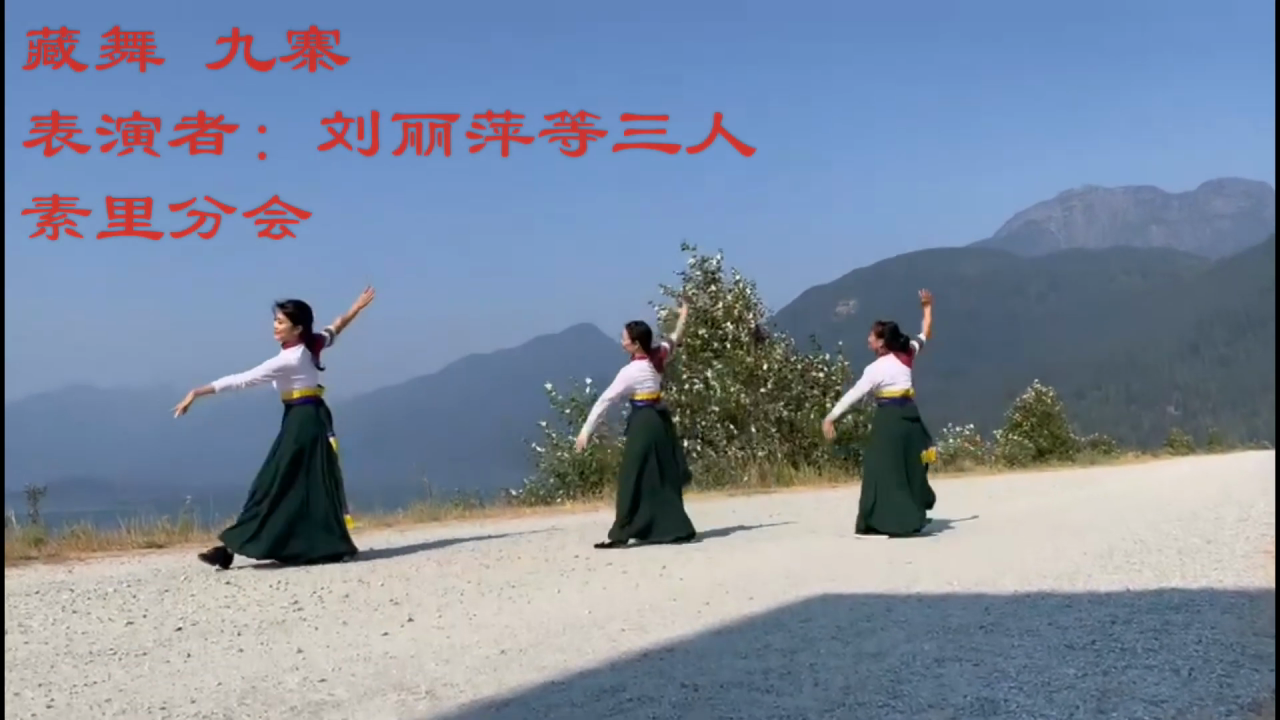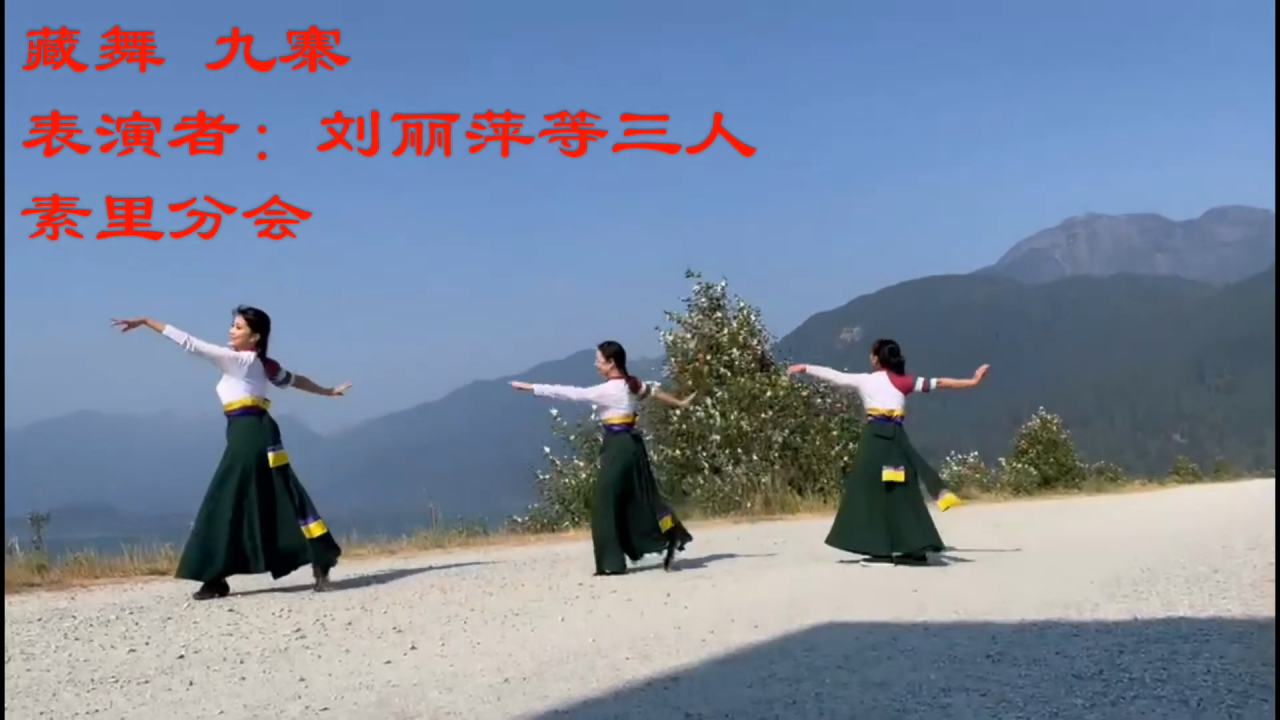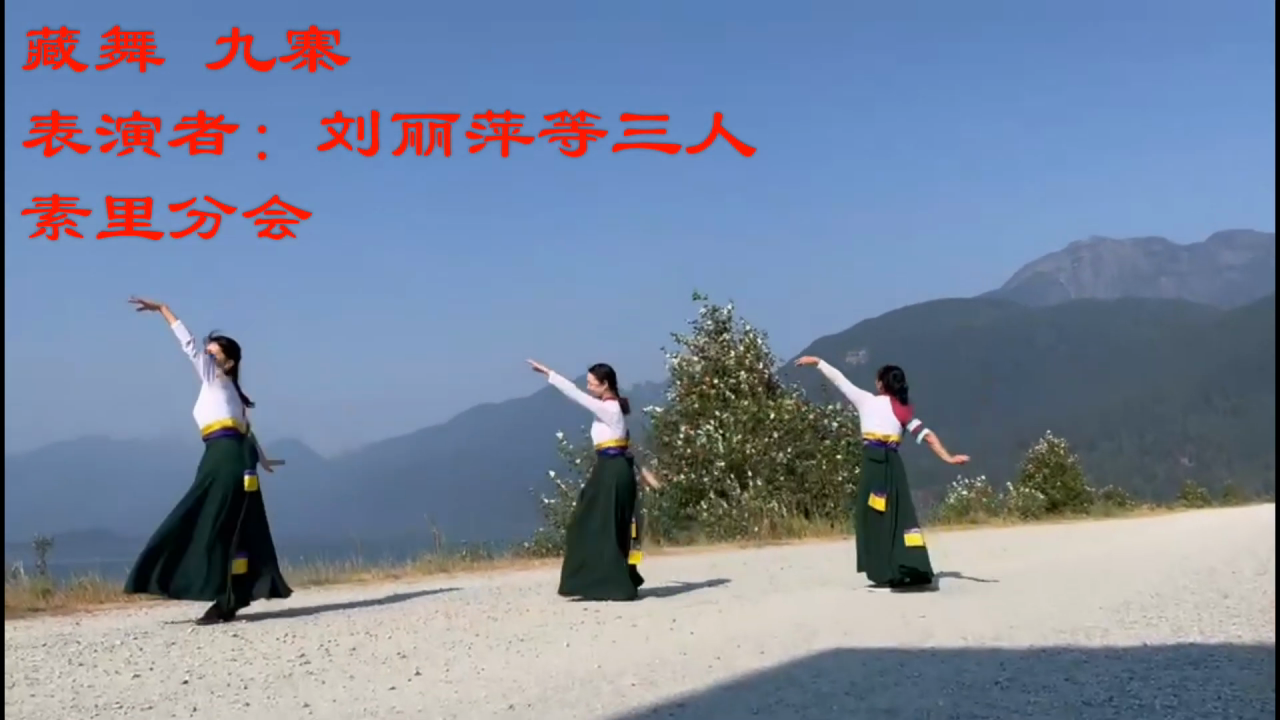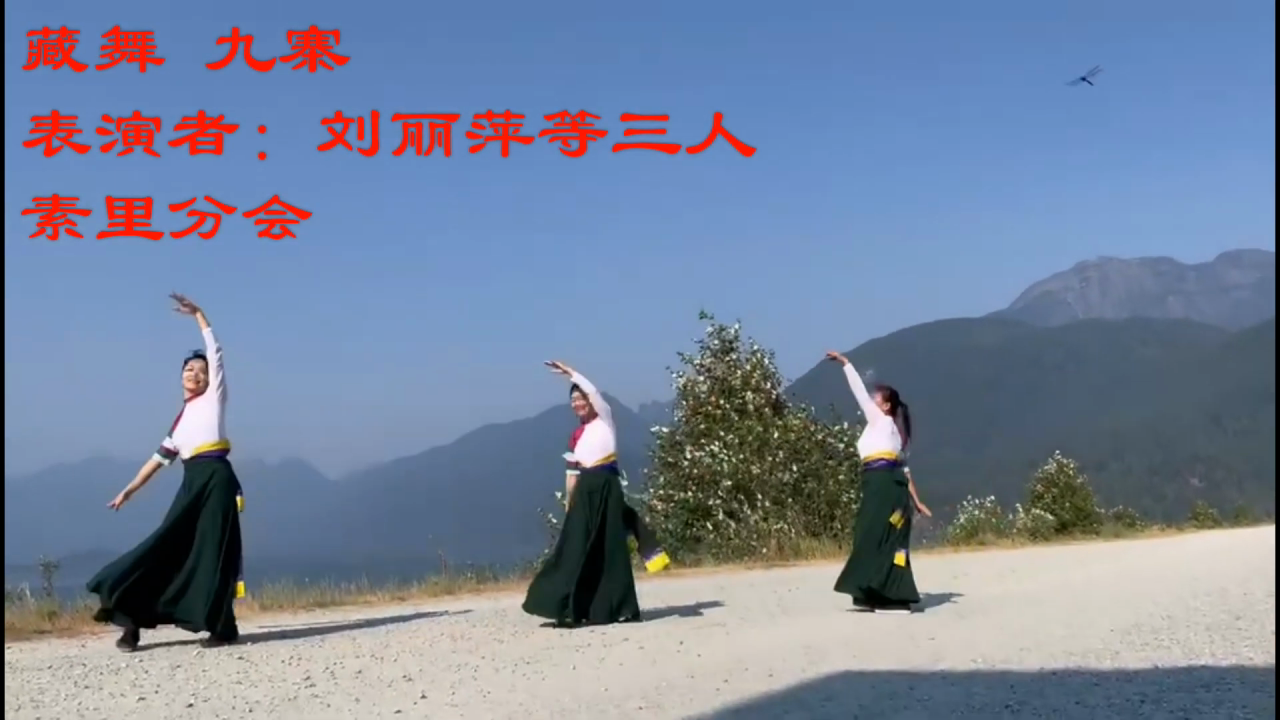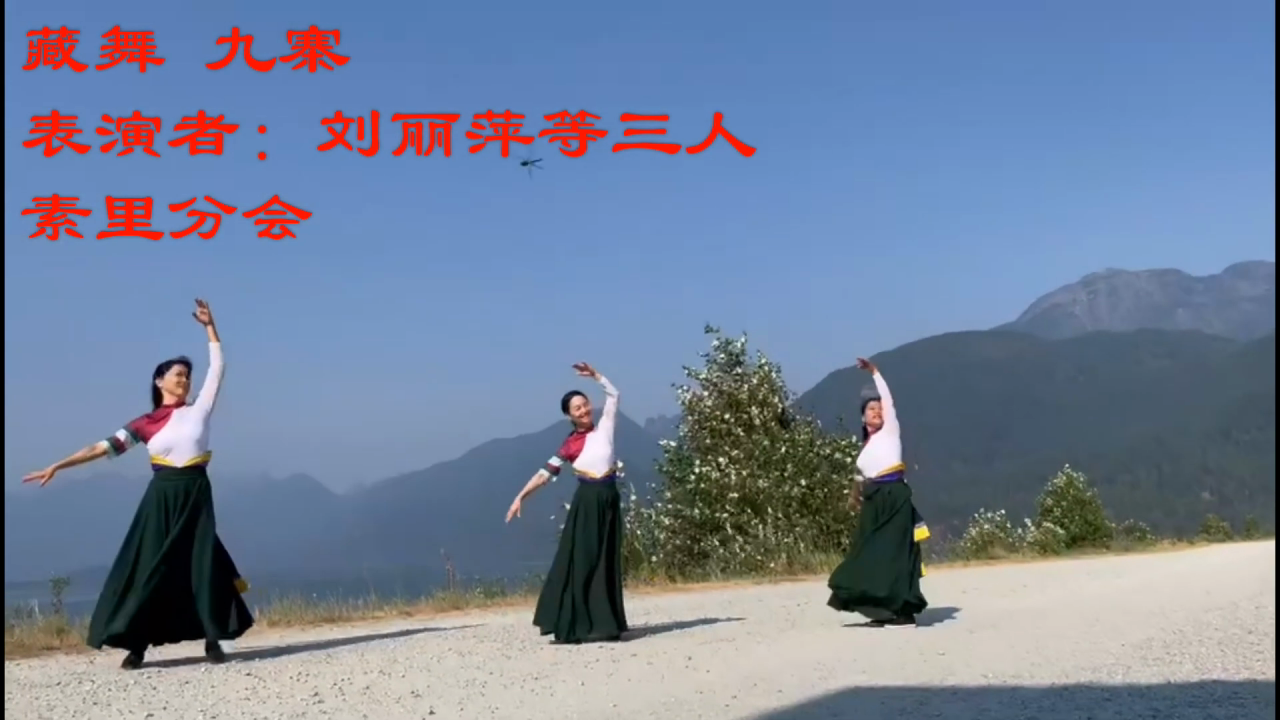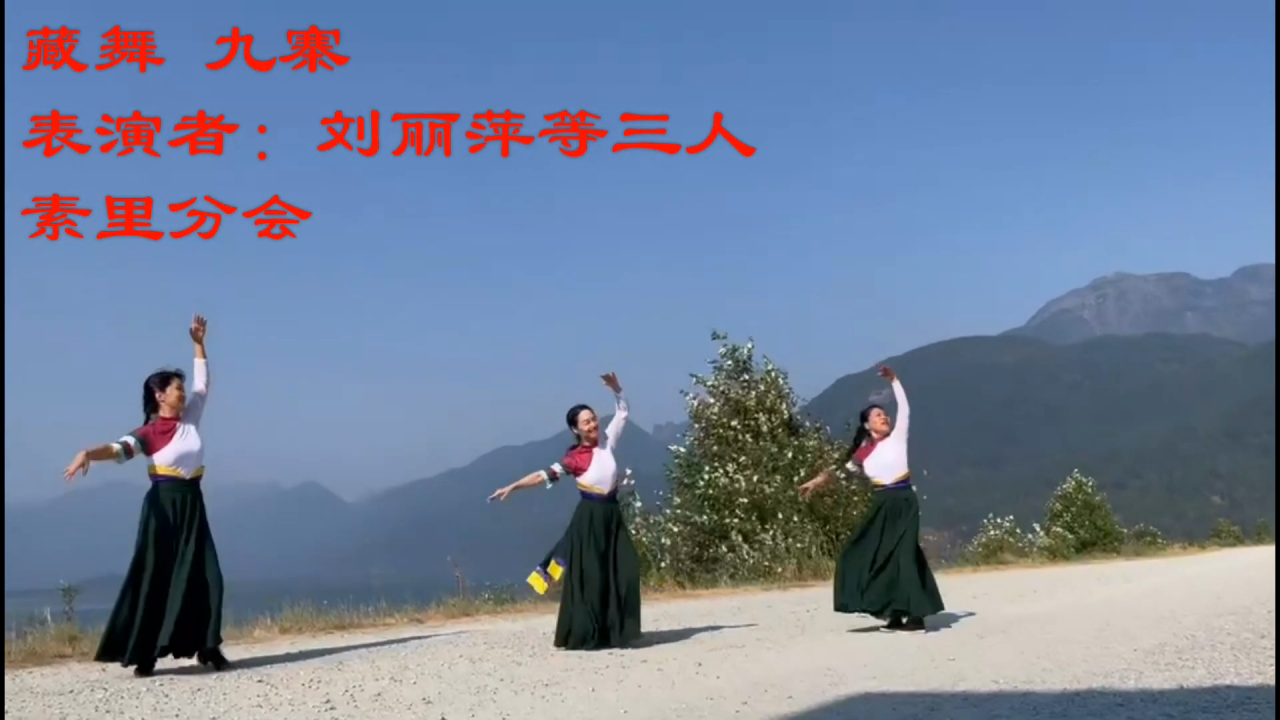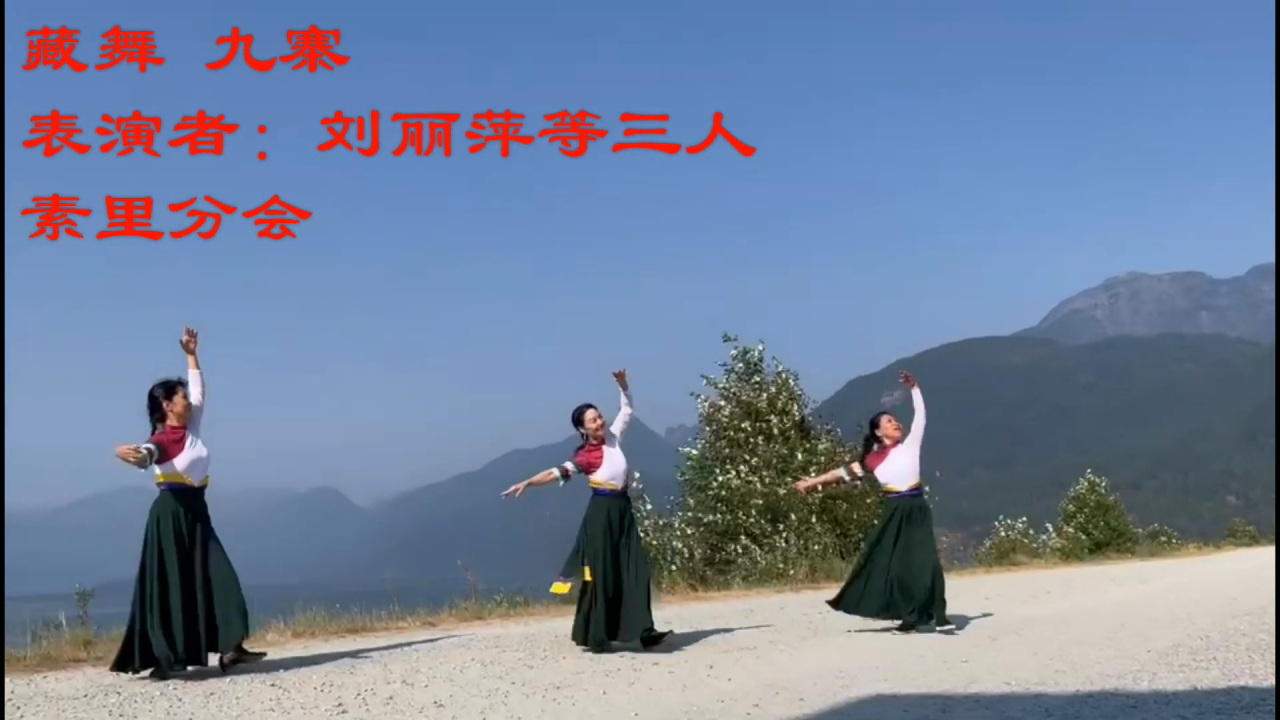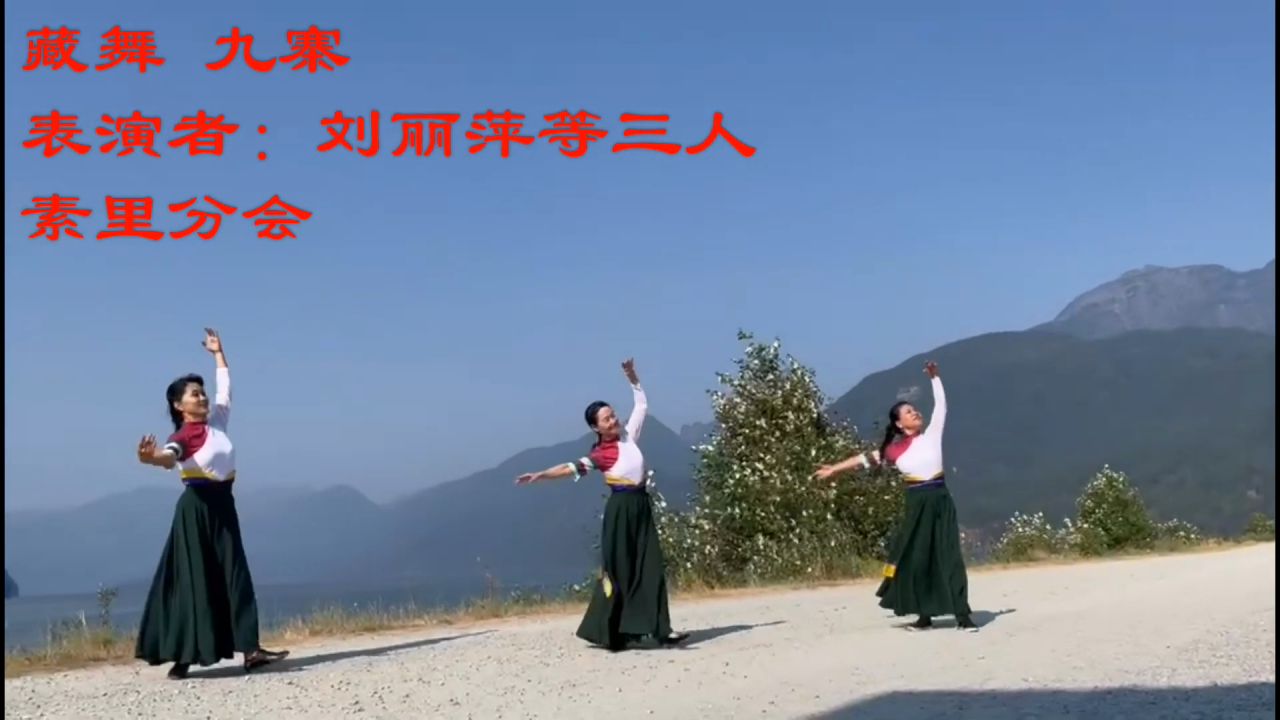
dt=0.3s
person 1, frame 1
left shoulder: (286, 360)
right shoulder: (309, 346)
left elbow: (242, 379)
right elbow: (333, 330)
left wrist: (197, 393)
right wrist: (358, 306)
left hip: (303, 425)
right hip: (311, 421)
left knee: (273, 484)
right knee: (315, 485)
left ankle: (232, 547)
right ankle: (337, 546)
person 1, frame 2
left shoulder: (236, 360)
right shoulder: (264, 364)
left elbow: (191, 344)
right elbow: (294, 379)
left wrist: (146, 321)
right wrist: (329, 392)
left hip: (246, 433)
right hip: (257, 432)
left knee: (228, 504)
right knee: (280, 499)
left ankle: (215, 578)
right ankle: (320, 559)
person 1, frame 3
left shoulder: (217, 381)
right shoulder: (226, 392)
left elbow: (189, 345)
right elbow: (240, 429)
left wrist: (162, 309)
right wrist: (260, 459)
left hip: (225, 457)
right hip: (231, 459)
left knee: (211, 527)
right knee: (224, 528)
left ankle: (224, 602)
right ankle: (231, 597)
person 1, frame 4
left shoulder: (213, 399)
right shoulder: (180, 420)
left elbow: (215, 355)
right elbow: (160, 458)
left wrist: (198, 315)
right wrist: (129, 489)
left hip: (217, 479)
right hip: (192, 484)
left knee: (211, 553)
right knee: (166, 549)
left ankle: (223, 627)
right ankle: (135, 620)
person 1, frame 5
left shoulder: (199, 410)
right shoulder: (145, 424)
left elbow: (217, 368)
right elbow: (104, 448)
left wrist: (209, 326)
right wrist: (57, 466)
left hip: (196, 493)
right hip: (162, 496)
left knee: (203, 565)
right knee: (146, 567)
left ankle: (213, 639)
right ankle: (136, 643)
person 1, frame 6
left shoulder: (192, 423)
right shoulder: (147, 433)
left elbow: (202, 383)
right elbow: (115, 451)
left wrist: (199, 343)
right wrist: (87, 454)
left hip: (192, 504)
right hip: (164, 506)
left knee: (203, 576)
right knee: (156, 577)
left ankle: (205, 646)
right ankle: (145, 655)
person 1, frame 7
left shoulder: (191, 429)
right shoulder: (160, 441)
left elbow: (198, 392)
right elbow: (140, 456)
left wrist: (191, 355)
right wrist: (128, 453)
left hip: (197, 513)
right hip: (171, 514)
left knee: (218, 577)
right knee: (170, 585)
left ankle: (230, 648)
right ankle: (162, 659)
person 1, frame 8
left shoulder: (216, 426)
right shoulder: (180, 438)
left elbow: (225, 390)
right elbow: (169, 458)
left wrist: (217, 352)
right wrist: (150, 456)
left hip: (224, 507)
right hip: (197, 509)
left knee: (234, 577)
right knee: (195, 580)
left ankle: (250, 650)
right ankle: (184, 657)
person 2, frame 1
left shoulder: (631, 372)
right shoulder: (657, 356)
left elbow: (605, 399)
right elbow: (674, 339)
left wrist: (585, 431)
right wrist: (683, 316)
left hip: (643, 421)
right hip: (658, 419)
left knee: (633, 478)
right knee: (660, 478)
left ankle: (621, 534)
right ankle: (679, 528)
person 2, frame 2
left shoulder: (608, 390)
right shoulder: (631, 383)
left elbow: (571, 393)
right elbow: (654, 391)
left wrist: (533, 388)
right wrist: (680, 403)
left hip: (618, 446)
right hip: (630, 444)
left knee: (607, 504)
right knee: (634, 499)
left ankle: (612, 562)
right ankle: (669, 537)
person 2, frame 3
left shoulder: (607, 408)
right shoulder: (617, 407)
left elbow: (574, 392)
right elbow: (623, 440)
left wrist: (548, 372)
right wrist: (642, 471)
left hip: (612, 470)
right hip: (613, 468)
left knee: (607, 529)
right knee: (589, 526)
left ankle: (621, 587)
person 2, frame 4
left shoulder: (605, 420)
right shoulder: (578, 436)
left elbow: (592, 391)
right elbow: (574, 471)
left wrist: (569, 372)
right wrist: (568, 503)
left hip: (606, 487)
right hip: (586, 490)
left knee: (611, 549)
right knee: (575, 549)
left ankle: (624, 608)
right ankle: (569, 609)
person 2, frame 5
left shoulder: (604, 428)
right shoulder: (570, 444)
left elbow: (613, 395)
right elbow: (546, 472)
left wrist: (595, 375)
right wrist: (520, 497)
left hip: (609, 498)
right hip: (586, 500)
left knee: (606, 563)
right knee: (578, 562)
left ankle: (606, 625)
right ankle: (570, 626)
person 2, frame 6
left shoulder: (607, 442)
right shoulder: (574, 458)
left elbow: (623, 412)
right elbow: (543, 475)
left wrist: (616, 388)
right wrist: (512, 486)
left hip: (612, 514)
right hip: (589, 516)
left knee: (625, 570)
right knee: (590, 575)
left ankle: (617, 629)
right ankle: (584, 635)
person 2, frame 7
left shoulder: (613, 438)
right shoulder: (584, 456)
left elbow: (627, 409)
right elbow: (556, 473)
left wrist: (623, 385)
right wrist: (527, 483)
left hip: (624, 510)
right hip: (603, 512)
left knee: (636, 570)
right knee: (603, 574)
left ankle: (643, 630)
right ankle: (598, 637)
person 2, frame 8
left shoulder: (628, 437)
right shoulder: (598, 454)
left elbow: (641, 406)
right elbow: (570, 468)
left wrist: (633, 378)
right wrist: (540, 475)
left hip: (643, 507)
right hip: (621, 509)
left knee: (651, 569)
right knee: (620, 571)
left ankle: (660, 630)
right ankle: (612, 633)
person 3, frame 1
left shoulder: (876, 369)
right shoulder: (906, 355)
left elbow: (854, 394)
right elbow: (925, 335)
left wrist: (831, 417)
right wrist: (927, 307)
left hip: (892, 418)
right hip: (909, 415)
left knee: (881, 469)
right knee: (908, 468)
left ankle: (879, 523)
right ankle: (912, 519)
person 3, frame 2
left shoulder: (866, 381)
right shoulder: (905, 380)
left elbow: (834, 376)
right elbow: (937, 383)
left wrist: (805, 368)
right wrist: (972, 381)
left hip: (875, 436)
right hip: (897, 437)
left knee: (872, 491)
right knee: (902, 492)
left ankle: (882, 550)
right ankle: (915, 548)
person 3, frame 3
left shoulder: (867, 401)
right shoulder: (904, 411)
left elbow: (841, 381)
right elbow: (925, 434)
left wrist: (817, 361)
right wrist: (948, 457)
left hip: (873, 461)
right hip: (892, 462)
left knee: (875, 518)
right knee: (896, 517)
left ankle: (887, 575)
right ankle: (913, 572)
person 3, frame 4
left shoulder: (880, 420)
right shoulder: (894, 430)
left elbow: (860, 391)
right elbow: (902, 467)
left wrist: (845, 362)
right wrist: (915, 501)
left hip: (883, 482)
right hip: (884, 484)
left knee: (876, 537)
right knee: (884, 538)
left ankle: (891, 597)
right ankle: (894, 597)
person 3, frame 5
left shoulder: (890, 431)
right shoulder: (866, 445)
left elbow: (888, 400)
left wrist: (874, 372)
right wrist: (856, 495)
left hip: (895, 495)
right hip: (874, 498)
left knee: (894, 552)
right knee: (871, 551)
left ankle: (904, 612)
right ankle: (884, 610)
person 3, frame 6
left shoulder: (897, 437)
right shoulder: (863, 452)
left elbow: (903, 408)
left wrist: (894, 380)
right wrist: (815, 483)
left hip: (904, 501)
right hip: (882, 505)
left knee: (902, 557)
right knee: (874, 557)
left ankle: (914, 616)
right ankle: (896, 615)
person 3, frame 7
left shoulder: (910, 445)
right shoulder: (873, 459)
left elbow: (921, 416)
right elbow: (845, 472)
left wrist: (914, 388)
right wrist: (814, 482)
left hip: (917, 509)
right hip: (894, 512)
left knee: (926, 561)
right knee: (893, 564)
left ankle: (938, 615)
right ankle: (908, 618)
person 3, frame 8
left shoulder: (932, 434)
right shoulder: (894, 448)
left elbow: (940, 405)
right elbow: (865, 459)
left wrist: (934, 377)
right wrist: (835, 468)
left hip: (940, 498)
right hip: (917, 500)
left knee: (949, 554)
right knee: (917, 556)
left ankle: (962, 614)
right ankle: (924, 614)
